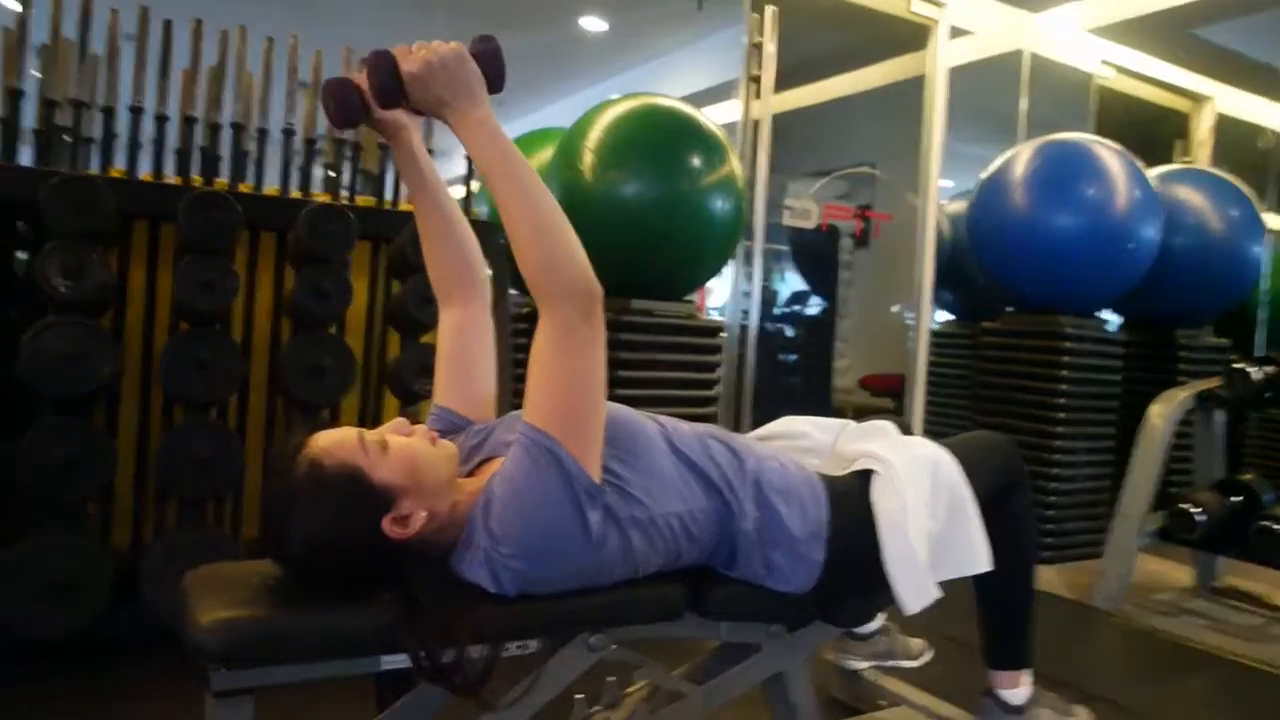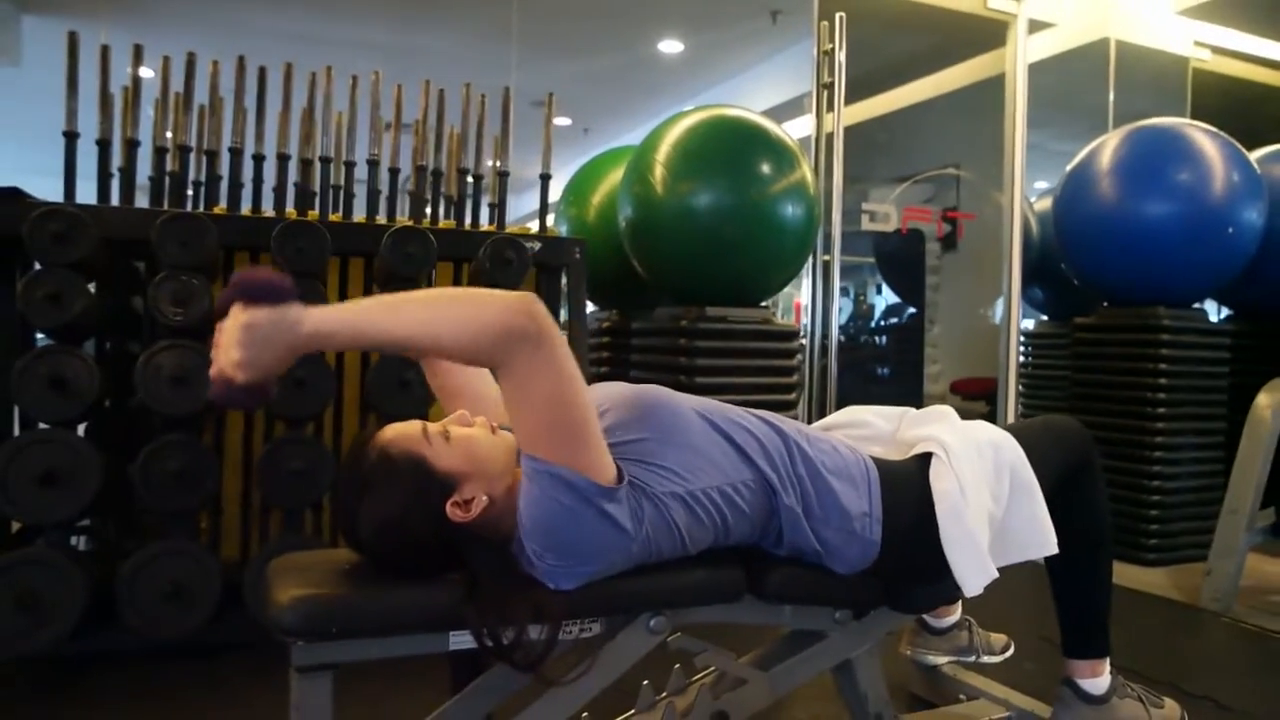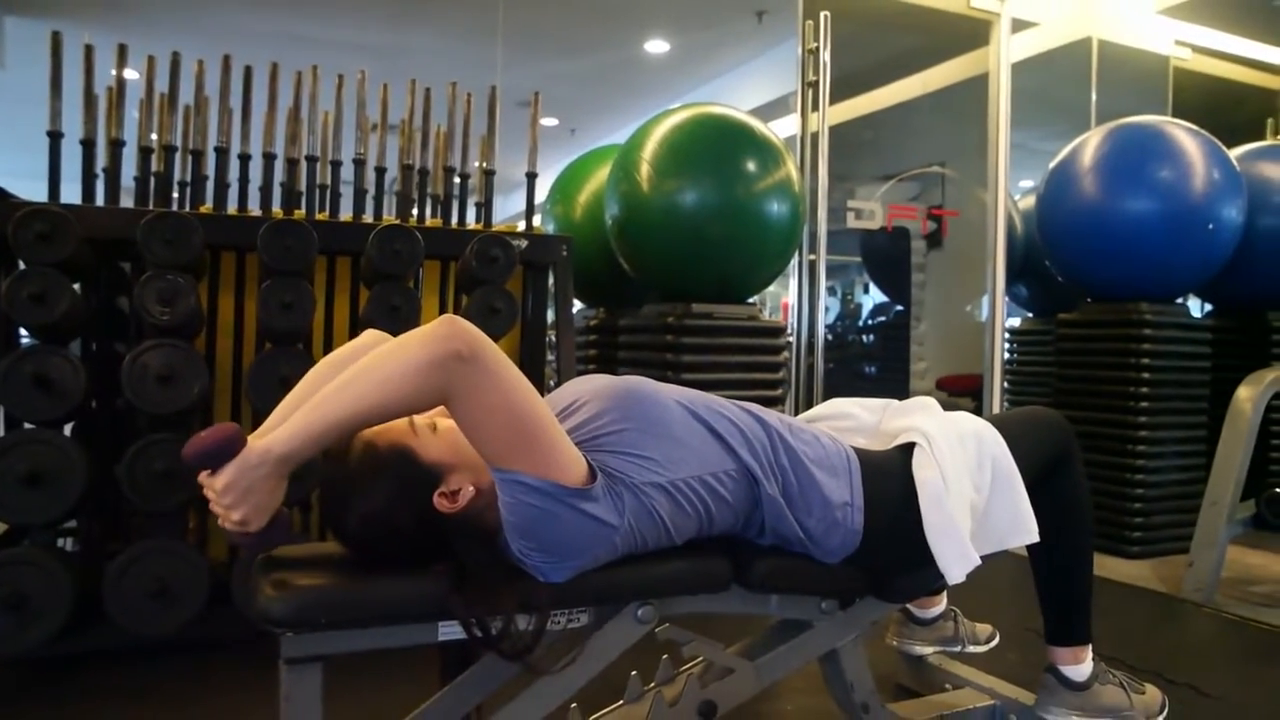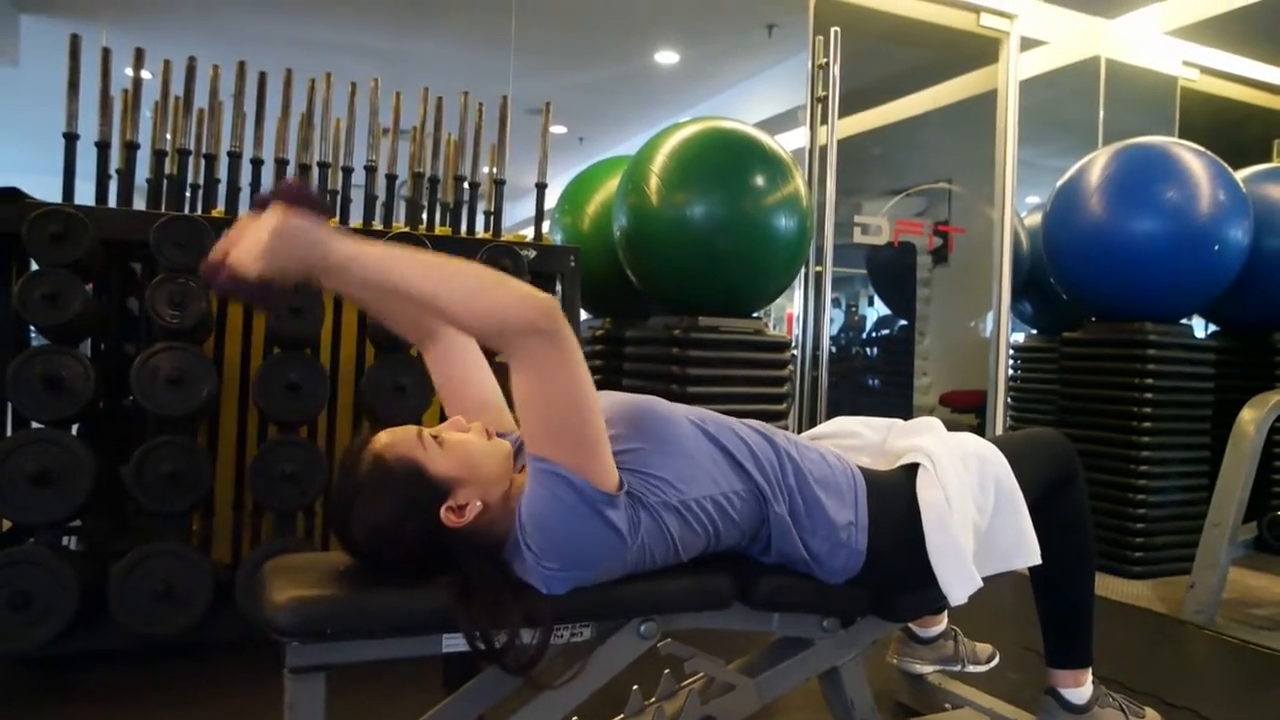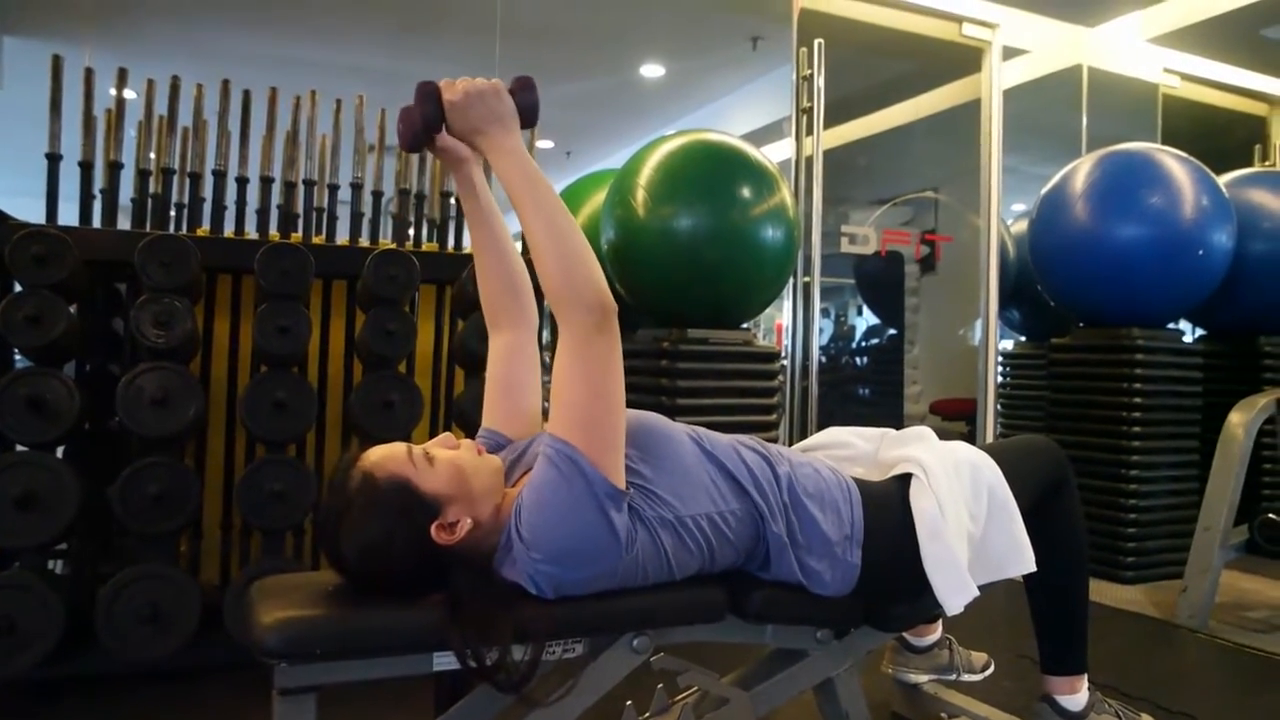
dt=1s
person 1, frame 1
left shoulder: (455, 455)
right shoulder: (528, 525)
left elbow: (465, 296)
right elbow: (574, 299)
left wrist: (406, 147)
right wrist: (470, 115)
right hip: (801, 534)
left knee: (864, 438)
right knee: (995, 462)
left ankle: (861, 629)
person 1, frame 2
left shoulder: (506, 477)
right shoulder: (565, 524)
left elbow: (444, 341)
right elbow: (521, 324)
left wrist: (302, 324)
right wrist: (300, 325)
right hip: (864, 516)
left knee: (936, 424)
right knee: (1069, 445)
left ankle: (938, 623)
person 1, frame 3
left shoulder: (483, 476)
right shoulder: (552, 520)
left elbow: (378, 343)
right elbow: (453, 346)
left wrist: (260, 438)
right wrist: (269, 459)
right hip: (849, 507)
left knee: (923, 417)
right knee: (1047, 435)
left ankle: (925, 615)
person 1, frame 4
left shoulder: (501, 475)
right shoulder: (558, 528)
left elbow: (441, 331)
right elbow: (535, 323)
left wrist: (325, 266)
right wrist: (322, 246)
right hip: (850, 529)
left knee: (919, 438)
right knee: (1050, 457)
left ankle: (925, 634)
person 1, frame 5
left shoulder: (505, 473)
right shoulder: (562, 531)
left elbow: (514, 319)
right elbow: (590, 314)
left wrist: (468, 176)
right wrist: (502, 146)
right hip: (846, 539)
left knee: (921, 446)
right knee: (1045, 463)
left ankle: (922, 641)
